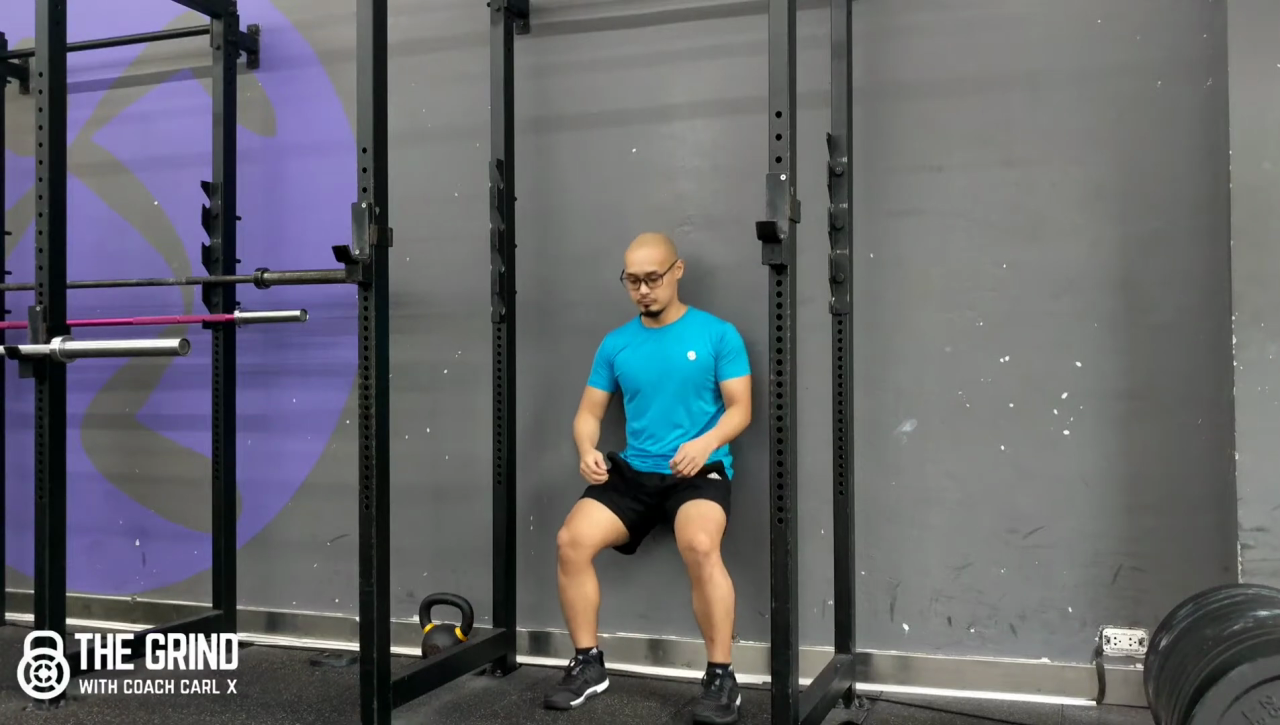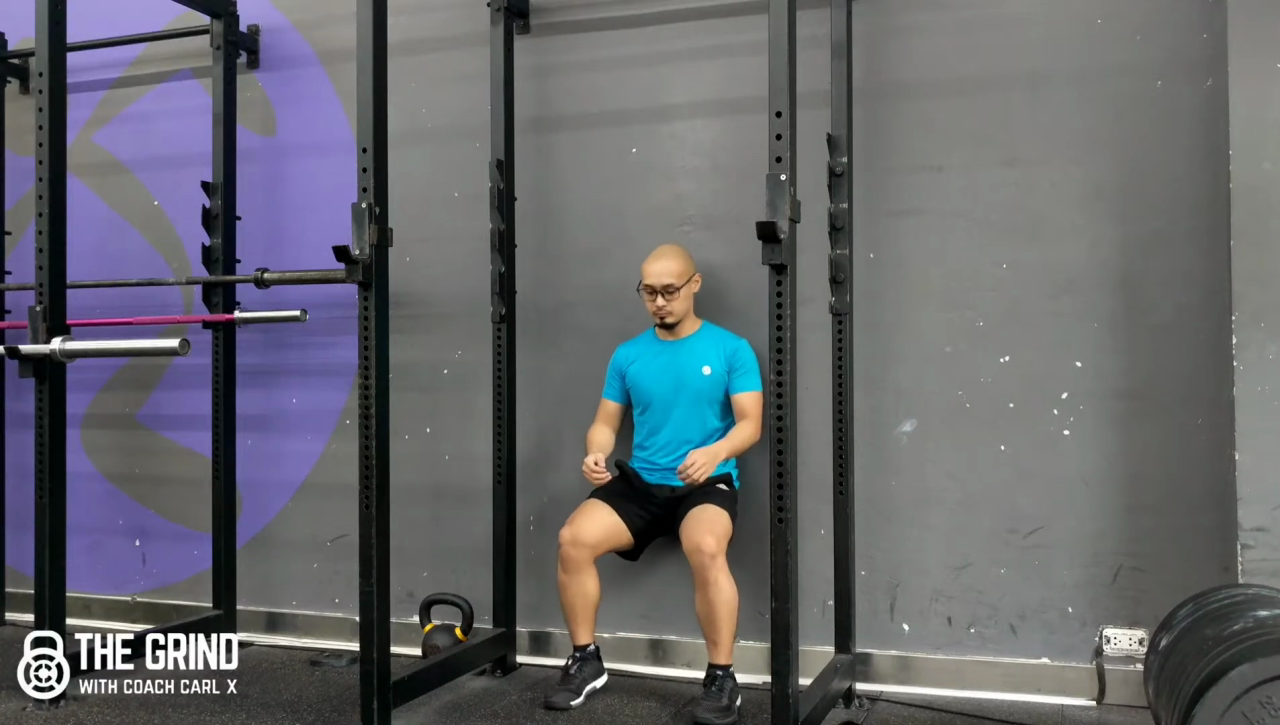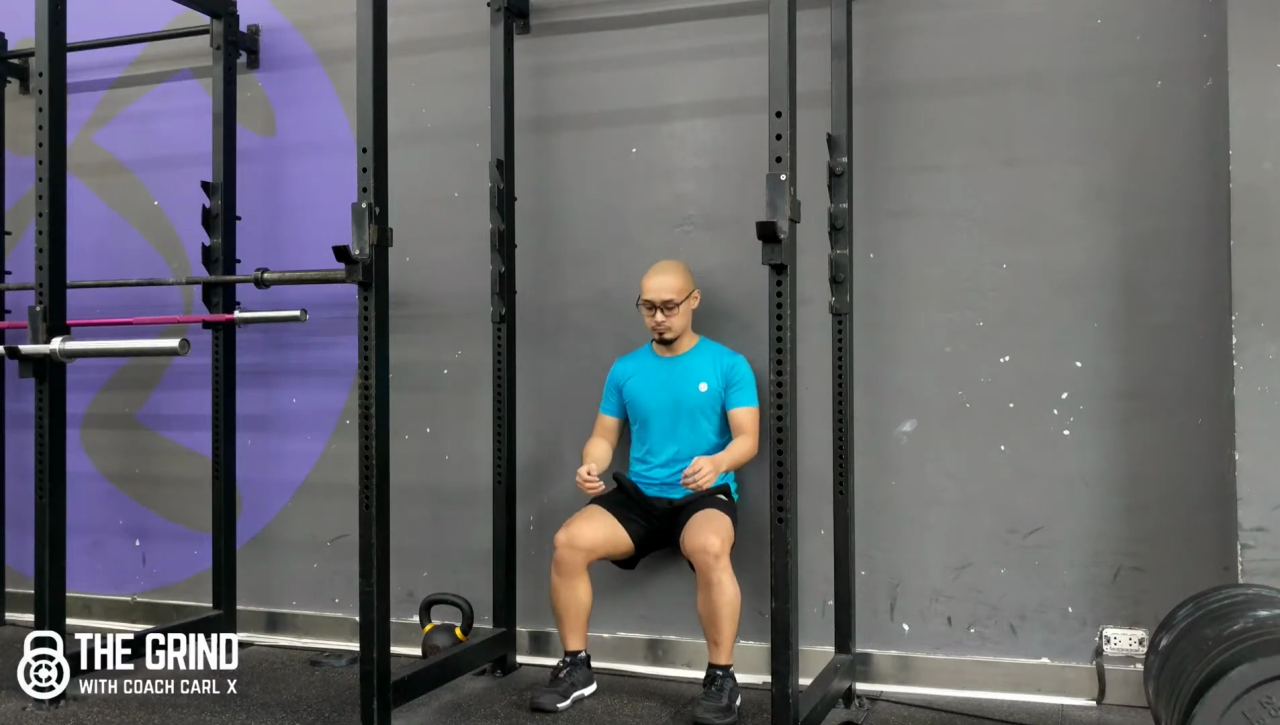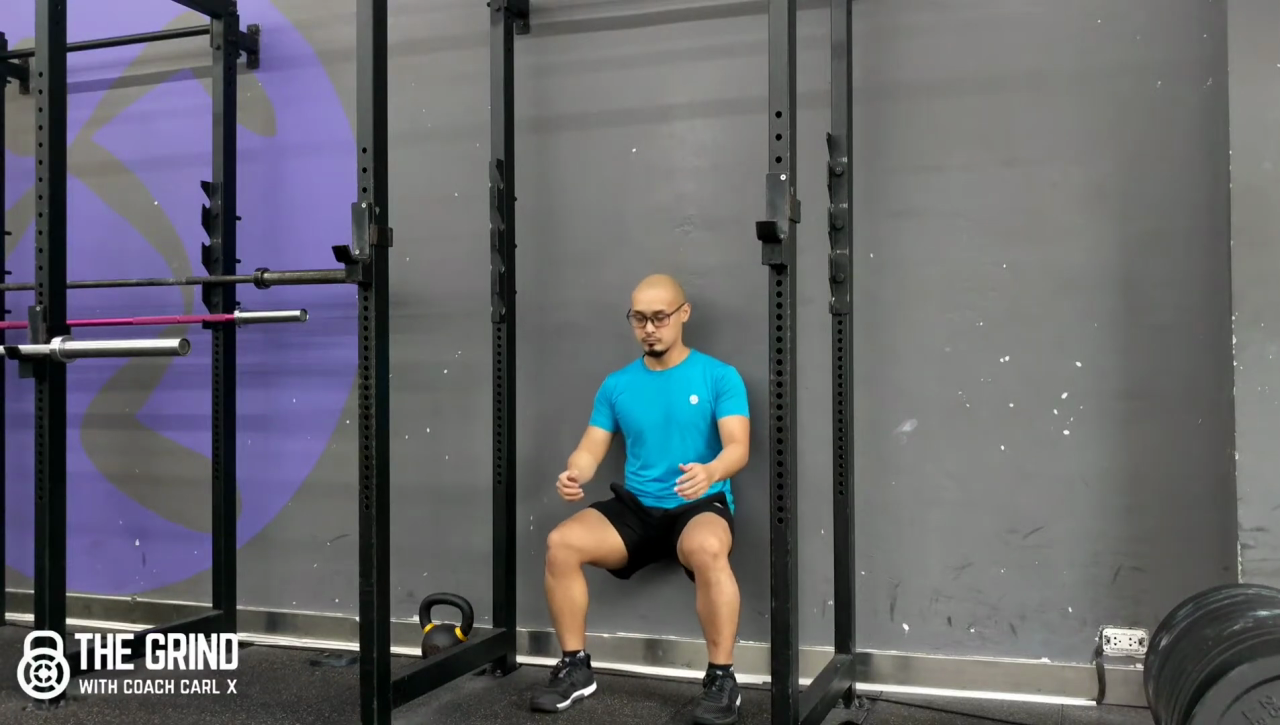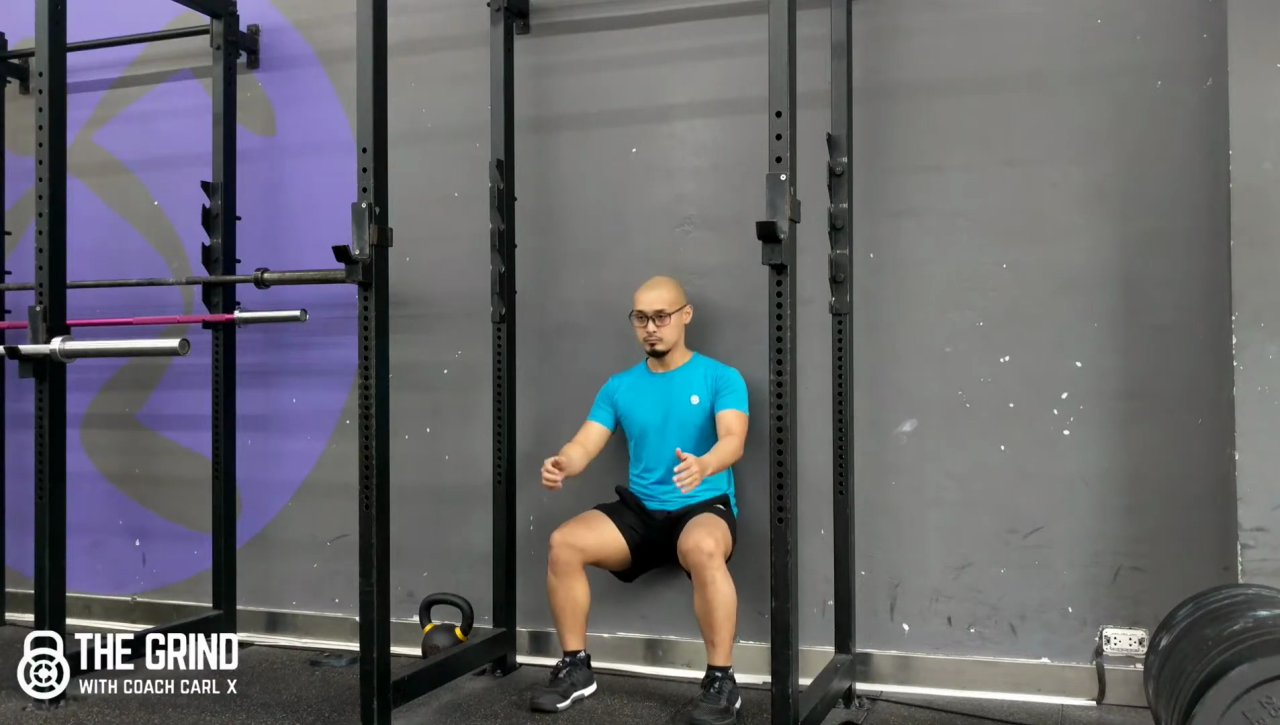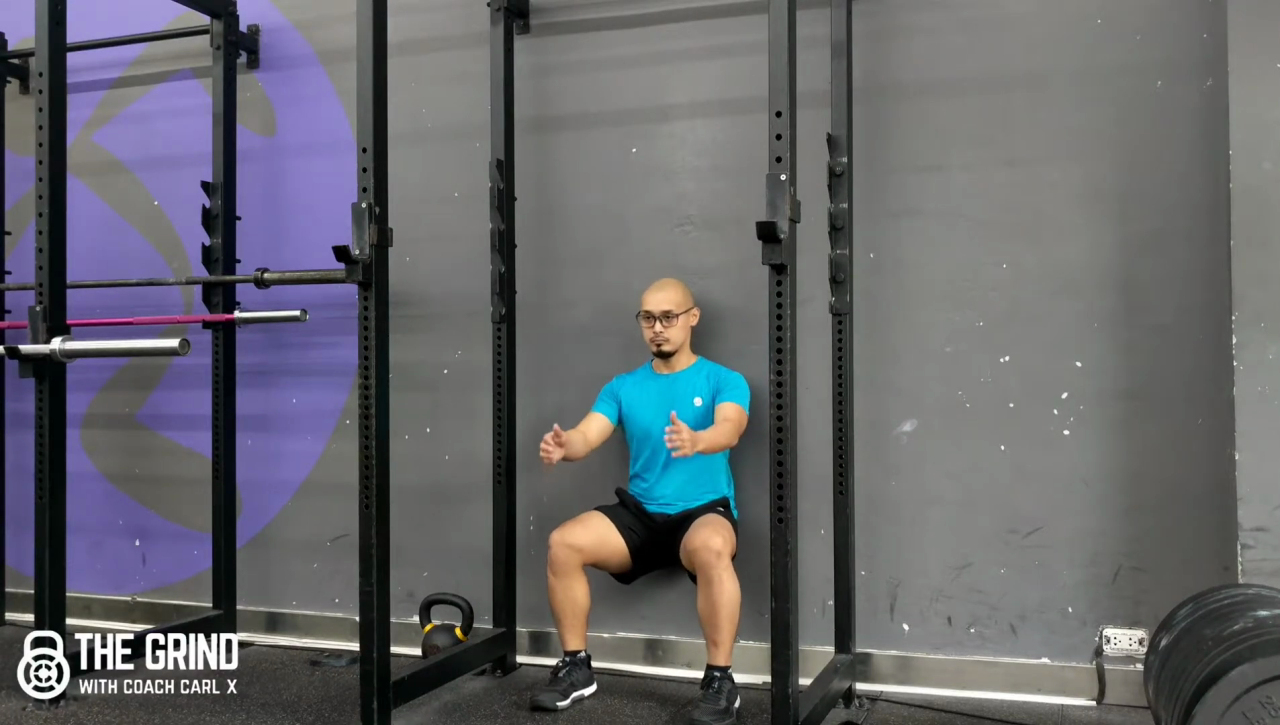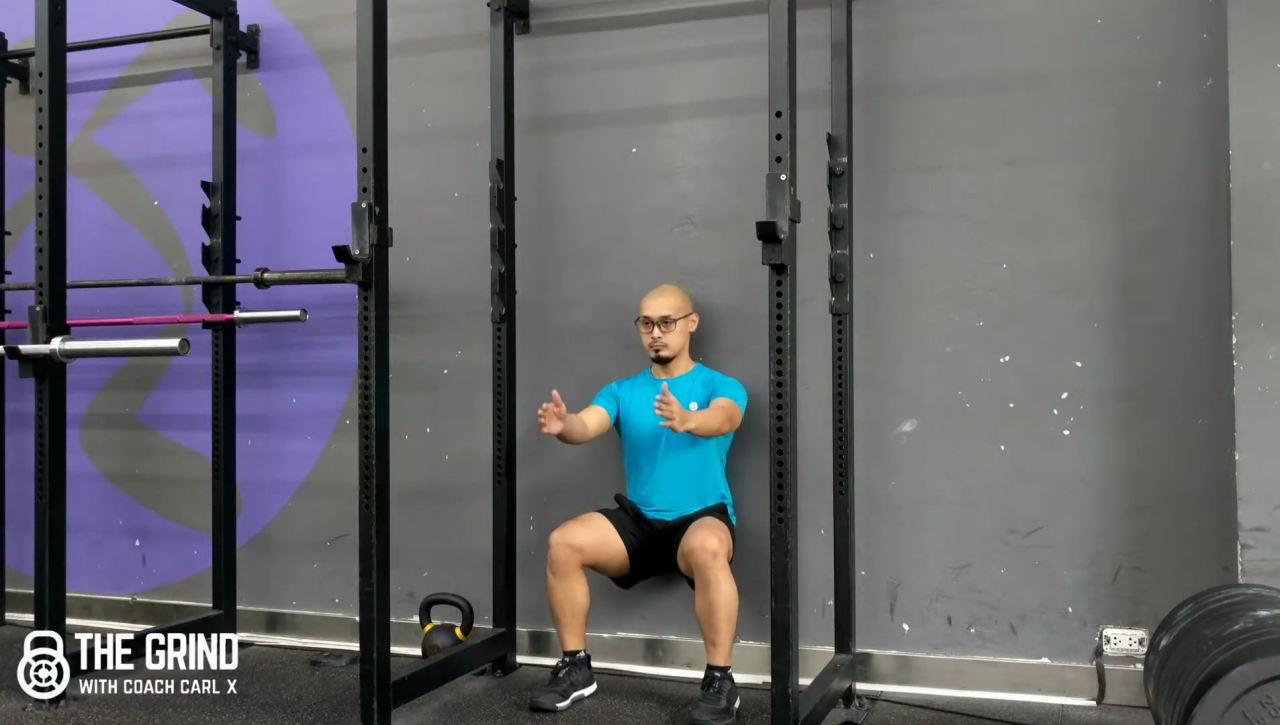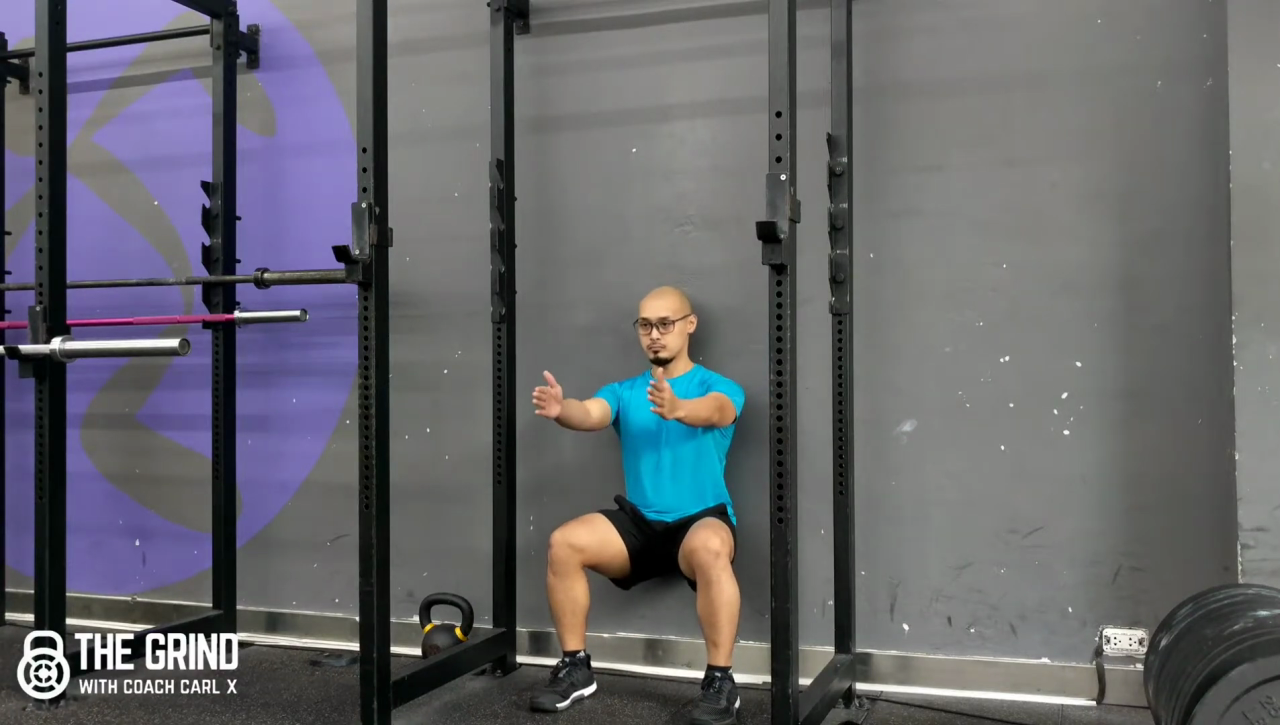
dt=0.2s
person 1, frame 1
left shoulder: (718, 334)
right shoulder: (615, 344)
left elbow: (740, 407)
right elbow: (589, 412)
left wrist: (706, 443)
right wrist: (588, 451)
left hip: (699, 473)
right hip: (633, 472)
left knee: (699, 545)
right knee: (572, 540)
left ankle: (721, 676)
right ankle: (588, 665)
person 1, frame 2
left shoulder: (730, 349)
right shoulder: (628, 355)
left elbow: (750, 422)
right elbow: (604, 423)
left wrist: (716, 451)
right wrist: (596, 454)
left hip: (705, 485)
right hip: (640, 482)
left knee: (705, 548)
right knee: (573, 538)
left ankle: (721, 678)
right ankle: (585, 661)
person 1, frame 3
left shoulder: (728, 365)
right shoulder: (625, 370)
left elbow: (748, 438)
right elbow: (603, 437)
left wrist: (718, 462)
right wrist: (590, 466)
left hip: (703, 497)
right hip: (639, 496)
left knee: (709, 549)
right knee: (568, 542)
left ankle: (722, 679)
right ankle: (575, 667)
person 1, frame 4
left shoulder: (719, 377)
right shoulder: (617, 385)
left elbow: (738, 446)
right elbow: (589, 450)
left wrist: (711, 473)
right wrist: (573, 475)
left hip: (700, 508)
right hip: (636, 507)
left knee: (708, 551)
right knee: (560, 543)
left ankle: (722, 679)
right ankle: (575, 667)
person 1, frame 5
left shoulder: (721, 378)
right shoulder: (620, 386)
left elbow: (733, 440)
right elbow: (585, 444)
left wrist: (703, 466)
right wrist: (563, 464)
left hip: (702, 509)
right hip: (640, 510)
left knee: (704, 549)
right knee: (563, 543)
left ankle: (721, 681)
right ankle: (575, 667)
person 1, frame 6
left shoulder: (725, 381)
right shoulder: (623, 386)
left elbow: (730, 428)
right elbow: (589, 434)
left wrist: (694, 441)
right wrist: (564, 446)
left hip: (704, 513)
right hip: (640, 513)
left knee: (711, 549)
right knee: (562, 543)
left ankle: (719, 681)
right ankle: (575, 667)
person 1, frame 7
left shoulder: (722, 387)
right shoulder: (622, 391)
left elbow: (722, 418)
right elbow: (588, 424)
left wrist: (686, 421)
right wrist: (562, 425)
left hip: (700, 519)
right hip: (638, 520)
left knee: (707, 549)
right knee: (562, 543)
left ankle: (720, 682)
right ankle: (575, 668)
person 1, frame 8
left shoulder: (721, 388)
right shoulder: (622, 392)
left elbow: (712, 412)
right elbow: (590, 414)
left wrist: (677, 407)
right wrist: (560, 408)
left hip: (699, 521)
right hip: (638, 522)
left knee: (708, 549)
right knee: (563, 542)
left ankle: (720, 682)
right ankle: (575, 667)
